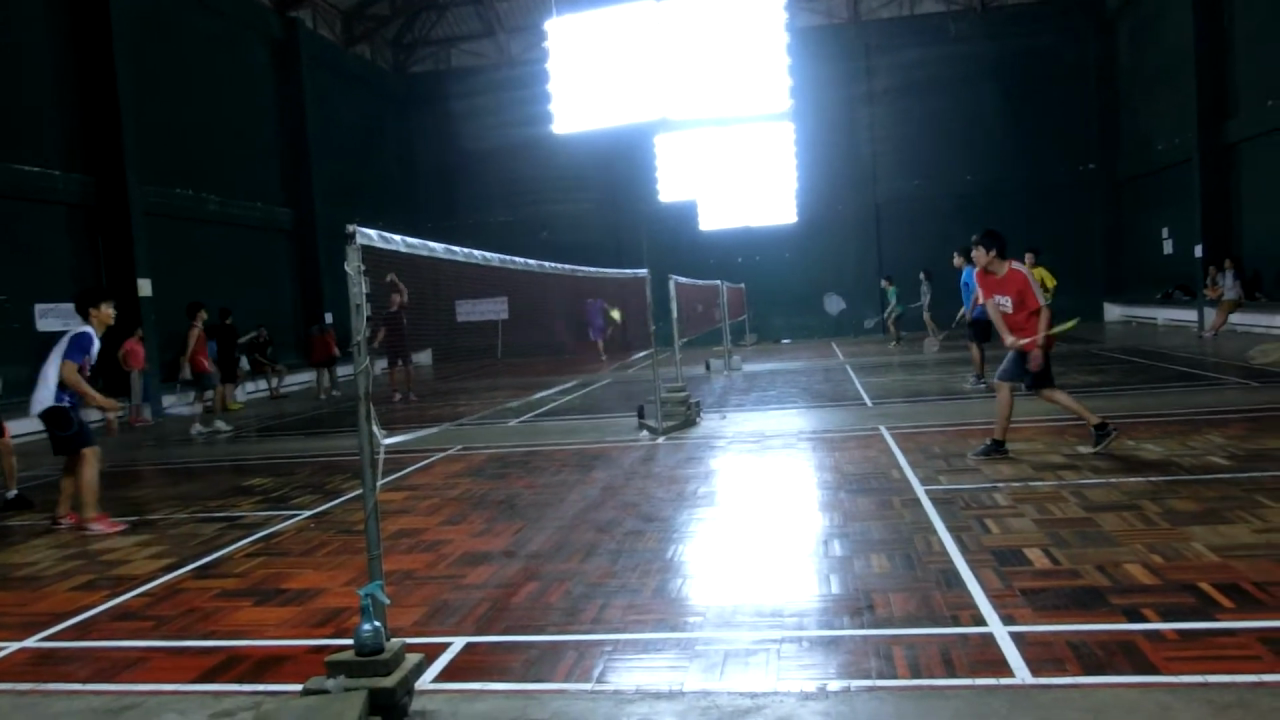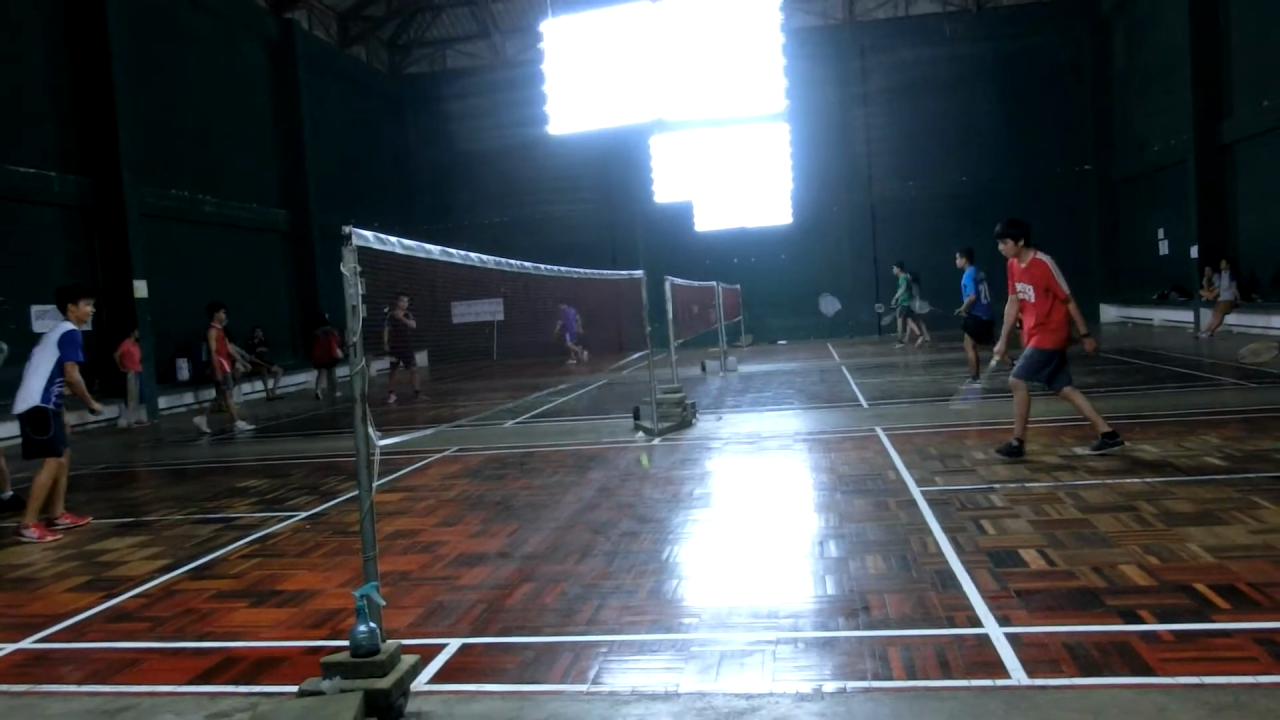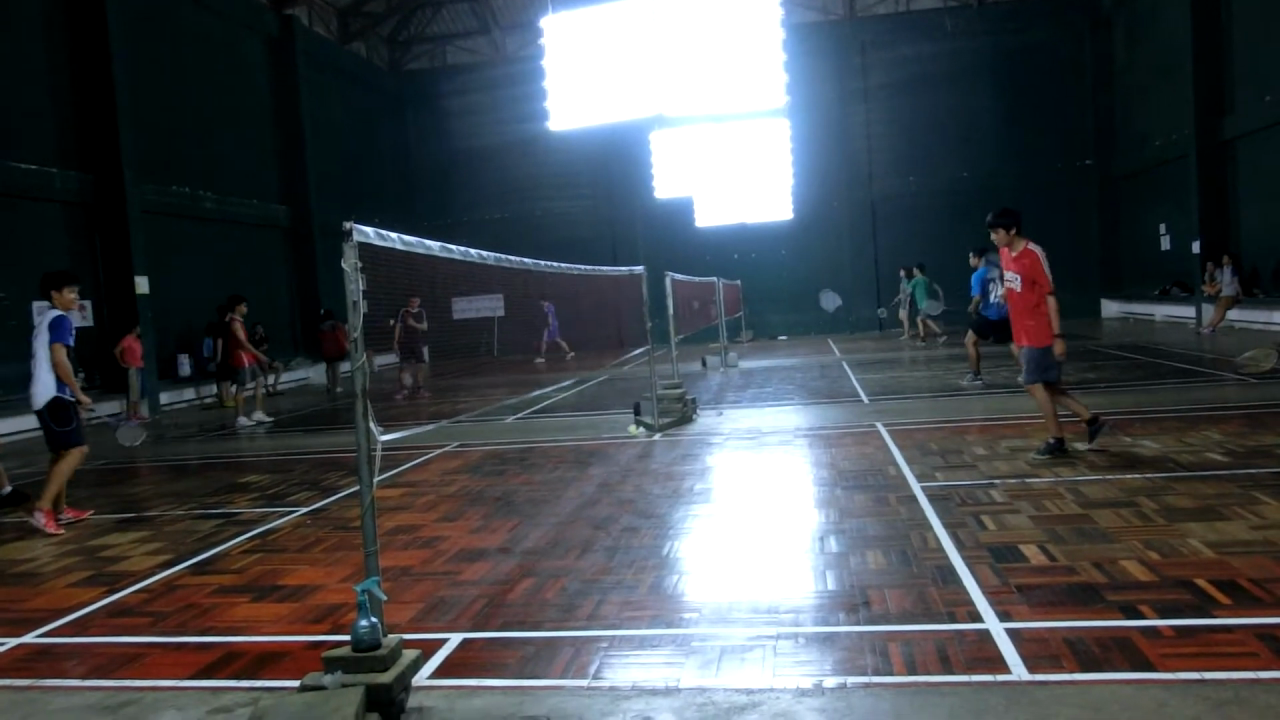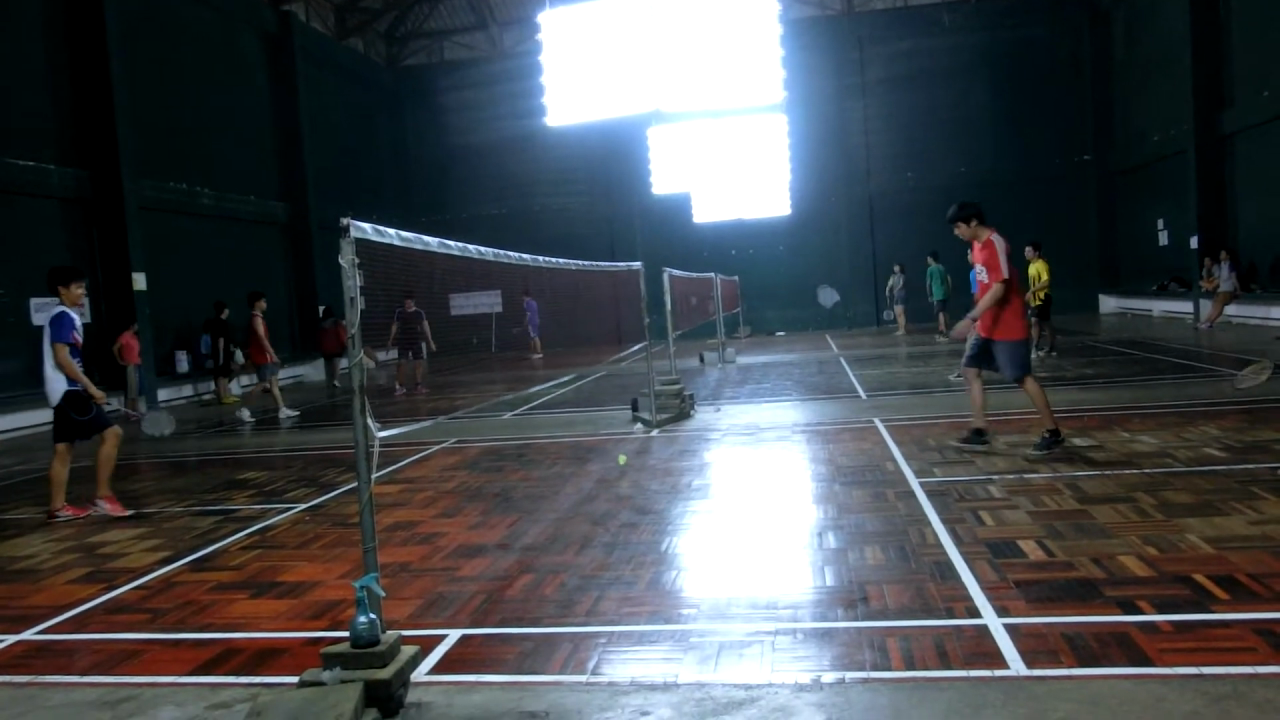
dt=0.3s
person 1, frame 1
left shoulder: (88, 339)
right shoulder: (84, 336)
right elbow: (68, 374)
left wrist: (103, 406)
right wrist: (100, 399)
left hip: (61, 404)
right hip: (54, 404)
left knee: (75, 457)
right knee: (90, 452)
left ankle: (63, 515)
right ankle: (91, 517)
person 1, frame 2
left shoulder: (58, 332)
right shoulder: (71, 333)
right elbow: (72, 375)
left wrist: (61, 415)
right wrist: (91, 403)
left hip: (40, 403)
right hip: (39, 405)
left knee: (62, 456)
right knee: (53, 462)
left ankle: (57, 515)
right ankle: (29, 524)
person 1, frame 3
left shoulder: (46, 321)
right shoulder: (60, 319)
right elbow: (59, 359)
right wrist: (79, 393)
left hip: (45, 396)
right hip: (55, 396)
left knee: (63, 452)
right knee: (77, 451)
left ankle: (60, 510)
right ankle: (41, 509)
person 1, frame 4
left shoulder: (66, 317)
right shoulder: (62, 317)
right elbow: (61, 358)
left wrist: (86, 388)
right wrist: (91, 388)
left hip: (67, 390)
right hip: (69, 390)
left knee: (64, 449)
right knee: (111, 432)
left ankle: (59, 506)
right ankle: (103, 497)
person 2, frame 1
left shoulder: (1021, 274)
right shoulder: (981, 275)
left elbow: (1044, 310)
right elbow: (991, 307)
left wrist: (1037, 347)
right wrist: (1007, 336)
left hip: (1034, 339)
right hip: (1017, 339)
left knee: (1003, 382)
right knee: (1045, 390)
left ankle: (997, 443)
right ankle: (1100, 426)
person 2, frame 2
left shoulder: (1045, 265)
right shoulder: (1012, 264)
left elbow: (1068, 300)
right elbow: (1013, 302)
left wrist: (1085, 335)
right wrist: (1003, 339)
left hip: (1049, 335)
right hip: (1036, 337)
left knee: (1018, 381)
right knee: (1065, 389)
left ankle: (1017, 442)
right ankle: (1108, 435)
person 2, frame 3
left shoulder: (1034, 255)
right shoulder: (1004, 252)
left elbow: (1050, 296)
left wrist: (1058, 336)
left hip: (1040, 332)
right hip: (1024, 333)
left knee: (1034, 384)
right knee: (1046, 385)
left ankle: (1056, 440)
right ankle: (1091, 420)
person 2, frame 4
left shoulder: (995, 244)
right shoulder: (978, 244)
left elbow: (1000, 287)
left wrist: (970, 318)
left hip: (1008, 325)
right hip: (987, 325)
left knee: (1023, 378)
right knee: (970, 370)
left ankle: (1051, 432)
right ankle: (979, 431)
